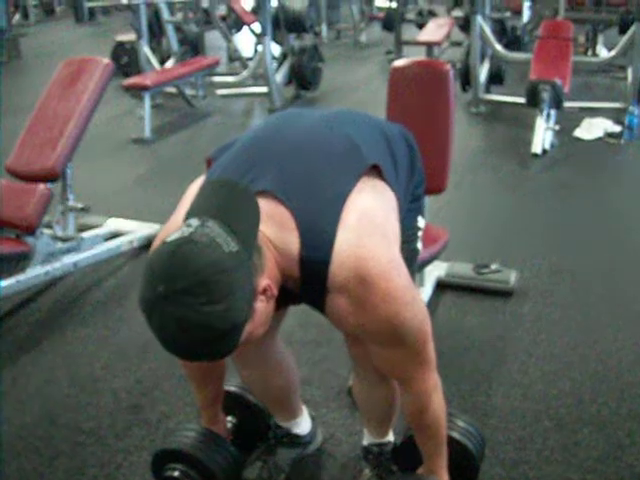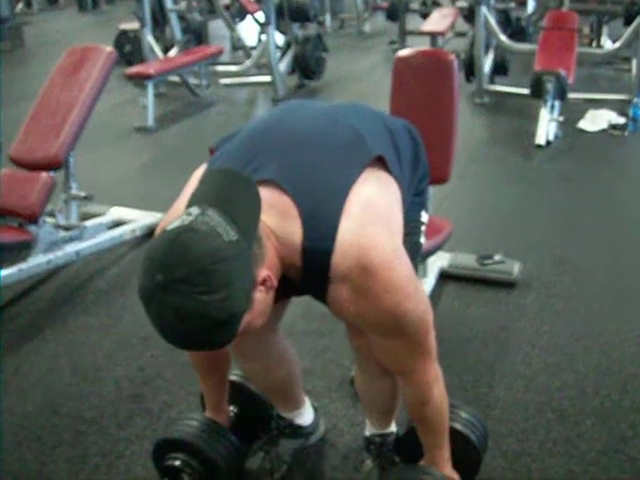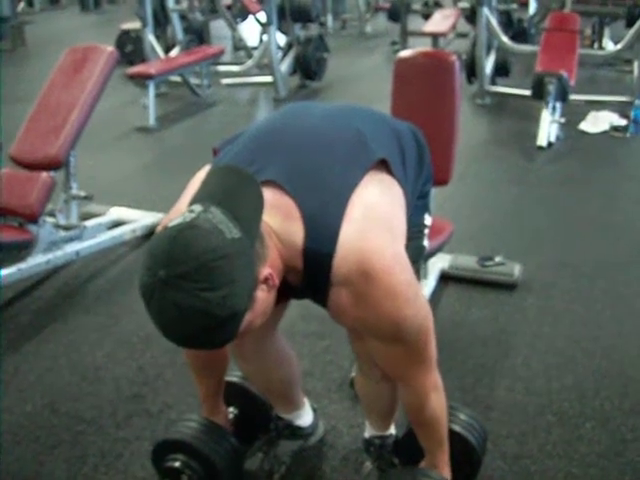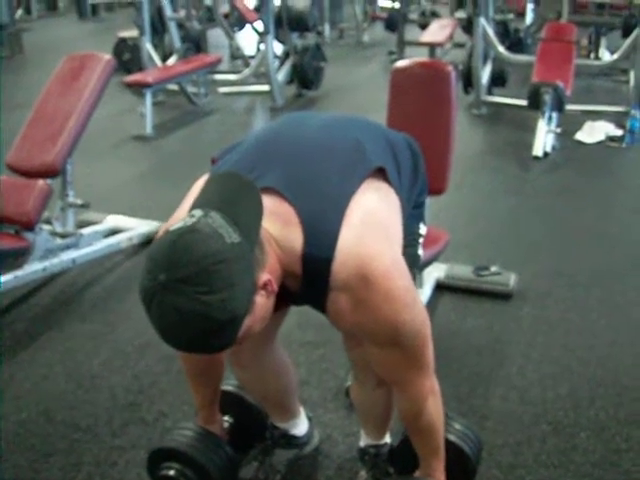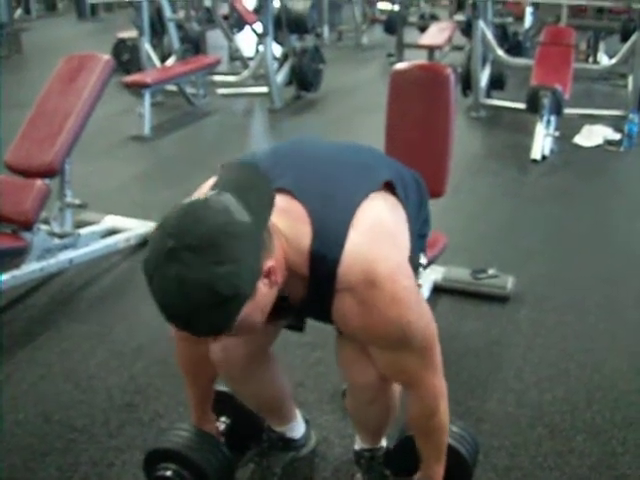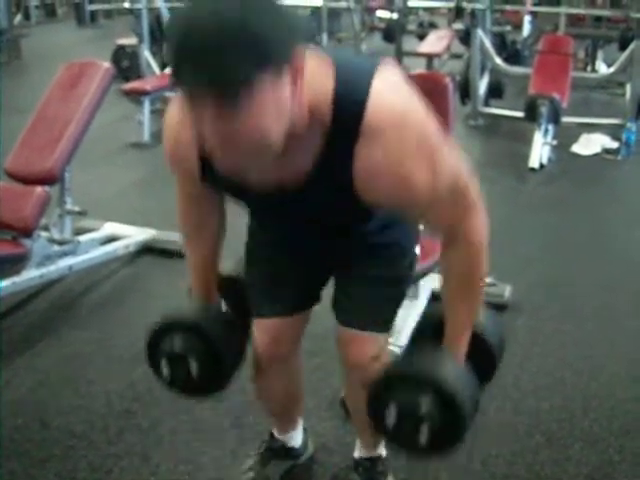
dt=0.7s
person 1, frame 1
left shoulder: (362, 275)
right shoulder: (174, 251)
left elbow: (418, 379)
right elbow: (198, 336)
right wrist: (212, 422)
left knee: (369, 350)
right knee: (247, 343)
left ankle: (379, 450)
right ankle: (294, 432)
person 1, frame 2
left shoulder: (364, 266)
right shoulder: (178, 237)
left elbow: (420, 371)
right elbow: (203, 331)
right wrist: (216, 411)
left knee: (371, 343)
right knee: (247, 336)
left ankle: (381, 441)
right ankle: (297, 422)
person 1, frame 3
left shoulder: (367, 269)
right shoulder: (182, 238)
left elbow: (418, 377)
right elbow: (201, 330)
right wrist: (212, 412)
left knee: (374, 348)
right knee: (247, 336)
left ankle: (381, 441)
right ankle: (296, 423)
person 1, frame 4
left shoulder: (363, 272)
right shoulder: (181, 243)
left elbow: (416, 383)
right elbow: (197, 338)
right wrist: (208, 420)
left knee: (369, 354)
right knee: (245, 348)
left ankle: (376, 449)
right ankle: (292, 432)
person 1, frame 5
left shoulder: (369, 276)
right shoulder: (198, 233)
left elbow: (425, 382)
right elbow: (193, 337)
right wrist: (202, 421)
left knee: (366, 372)
right knee: (232, 356)
left ankle: (371, 452)
right ankle: (289, 434)
person 1, frame 6
left shoulder: (385, 129)
right shoulder: (188, 130)
left elbow: (463, 223)
right elbow: (199, 207)
left wrist: (455, 352)
right wrist: (204, 300)
left hip: (373, 225)
right hip: (280, 223)
left knee: (361, 352)
right knee: (268, 348)
